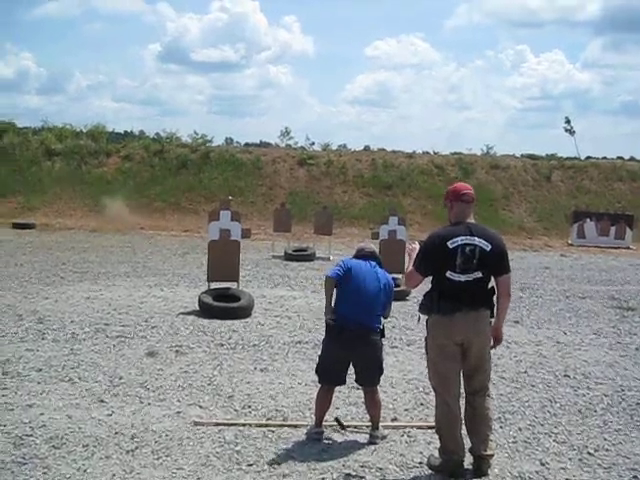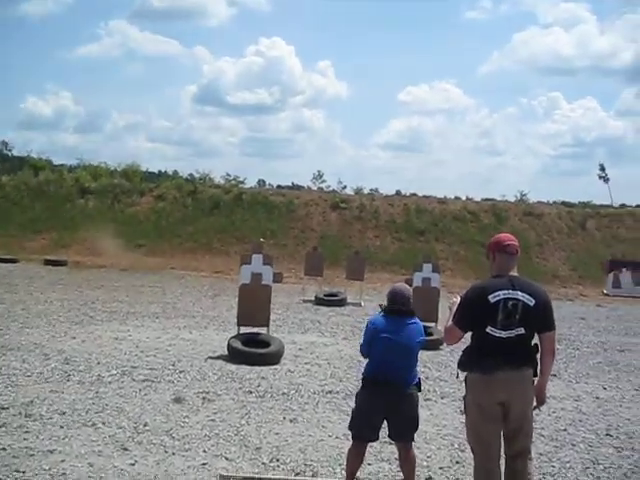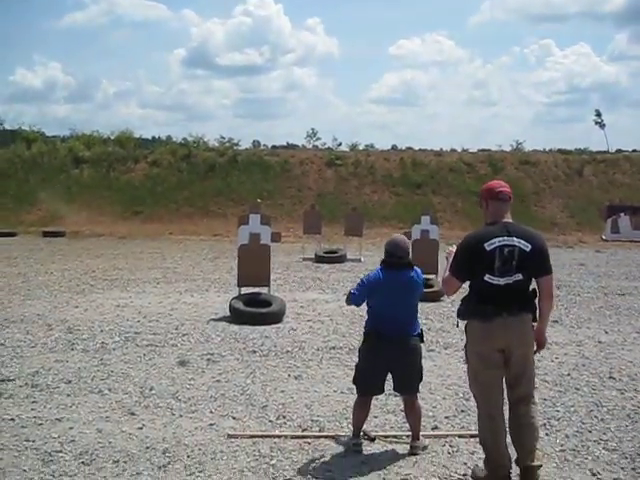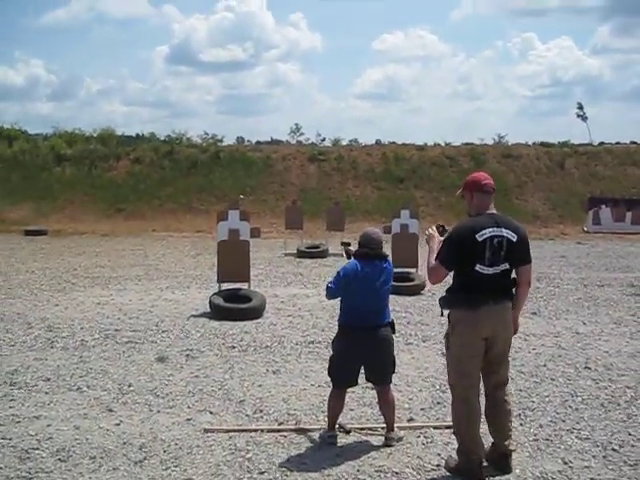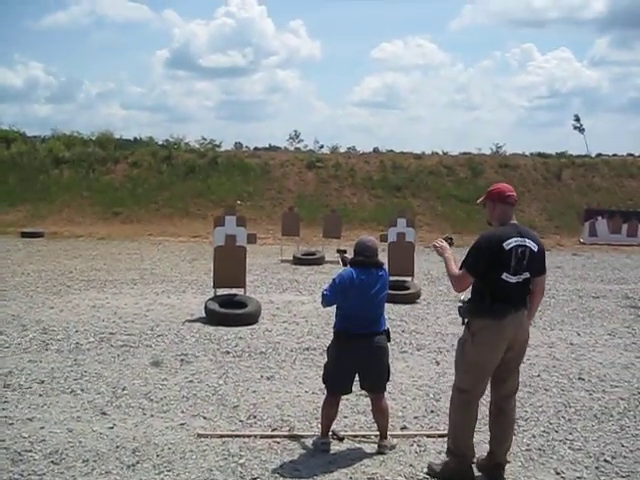
dt=1s
person 1, frame 1
left shoulder: (438, 238)
right shoulder: (493, 240)
left elbow: (411, 281)
right elbow: (504, 290)
left wrist: (413, 255)
right wrist: (498, 324)
left hip: (444, 322)
right hip: (479, 321)
left knee: (446, 394)
right knee: (479, 392)
right ankle: (482, 456)
person 1, frame 2
left shoulder: (479, 291)
right shoulder: (537, 294)
left elbow: (450, 337)
right elbow: (549, 347)
left wrist: (455, 308)
right wrist: (542, 383)
left hip: (483, 380)
right hip: (521, 380)
left knee: (486, 456)
right knee: (520, 455)
person 1, frame 3
left shoulder: (474, 241)
right shoulder: (534, 240)
left elbow: (449, 288)
right elbow: (547, 292)
left wrist: (451, 258)
right wrist: (541, 328)
left hip: (484, 328)
right hip: (521, 326)
left knee: (490, 404)
right knee: (524, 400)
person 1, frame 4
left shoulder: (463, 231)
right shoulder: (515, 230)
left elbow: (434, 276)
right elbow: (525, 281)
left wrist: (434, 243)
right wrist: (515, 314)
left hip: (467, 316)
right hip: (501, 314)
left knee: (465, 390)
right knee: (498, 386)
right ankle: (502, 452)
person 1, frame 5
left shoulder: (489, 240)
right shoulder: (534, 241)
left elbow: (459, 284)
right elbow: (538, 290)
left wrist: (447, 255)
left hip: (487, 325)
right hip: (517, 325)
left knee: (466, 394)
right knee: (505, 396)
person 2, frame 1
left shoulder: (349, 264)
right shoulder: (386, 278)
left elbow: (330, 278)
right elbow: (386, 313)
left wrist: (328, 307)
left hip: (339, 334)
right hip: (369, 337)
left knee: (327, 384)
right knee: (370, 387)
left ankle: (317, 427)
right ankle: (375, 431)
person 2, frame 2
left shoulder: (376, 323)
right shoulder: (418, 327)
left elbow: (364, 352)
left hip: (373, 389)
right hip: (405, 393)
left knee: (360, 441)
right knee: (405, 445)
person 2, frame 3
left shoulder: (374, 278)
right shoulder: (417, 276)
left elbow: (351, 300)
left hip: (376, 343)
right hip: (408, 344)
left knee: (364, 395)
right knee: (410, 396)
left ankle: (355, 438)
right ankle: (416, 441)
person 2, frame 4
left shoulder: (351, 269)
right shoulder: (387, 267)
left elbow: (330, 293)
right wrist: (354, 257)
left hip: (350, 335)
right hip: (380, 334)
left knee: (339, 387)
right knee: (384, 387)
left ankle: (330, 431)
right ankle: (391, 432)
person 2, frame 5
left shoulder: (346, 276)
right shoulder: (383, 275)
left elbow: (326, 301)
right wrist: (349, 263)
left hip: (345, 342)
right hip: (375, 342)
left knee: (334, 394)
right knee: (378, 395)
left ankle: (324, 438)
right ankle: (384, 440)
